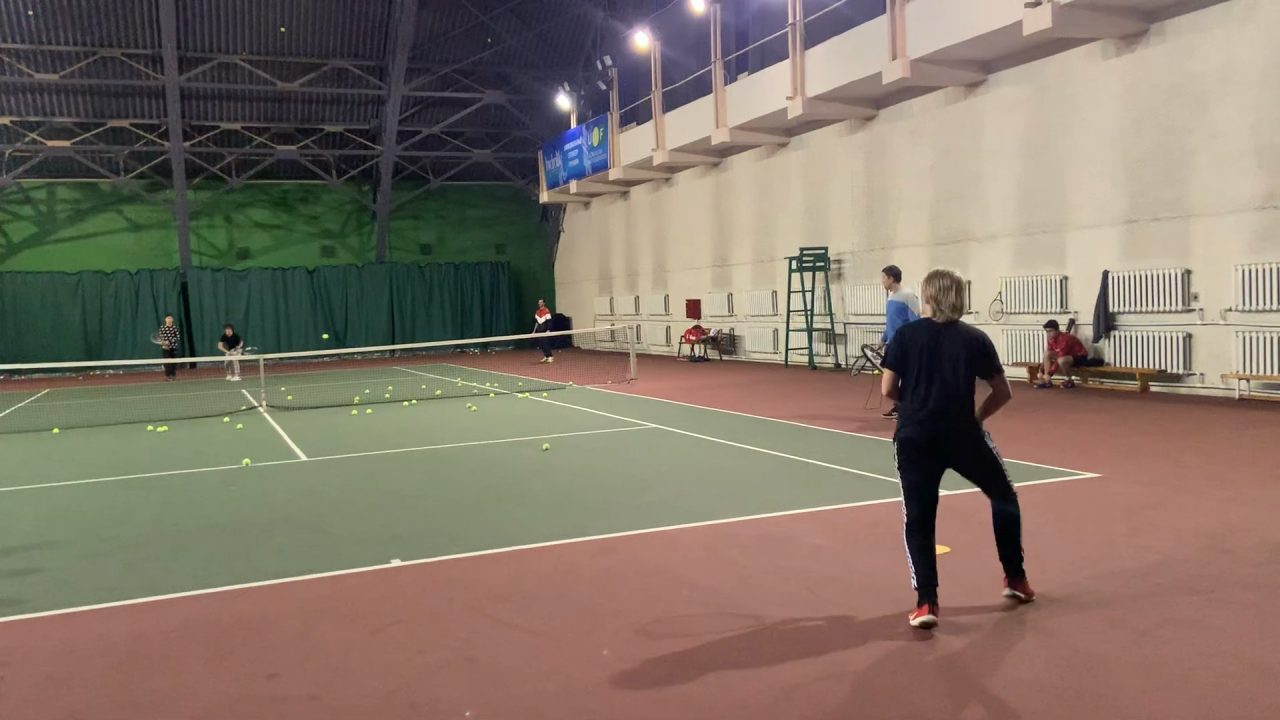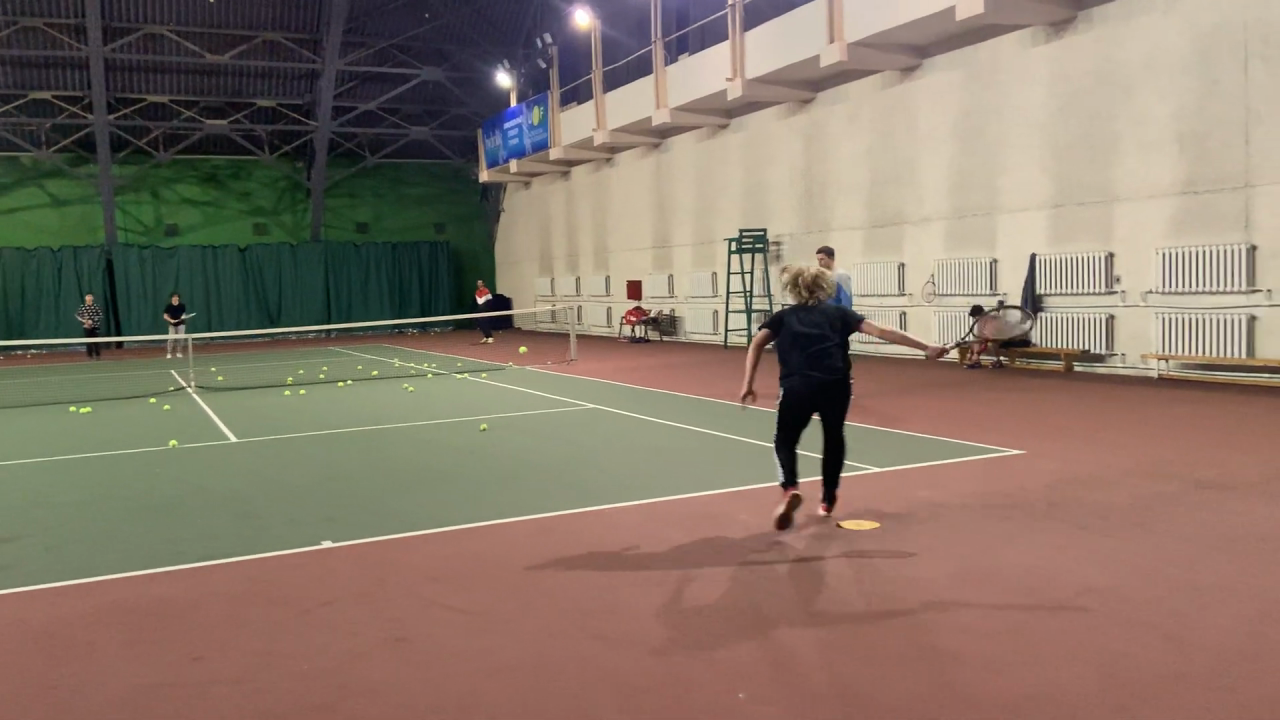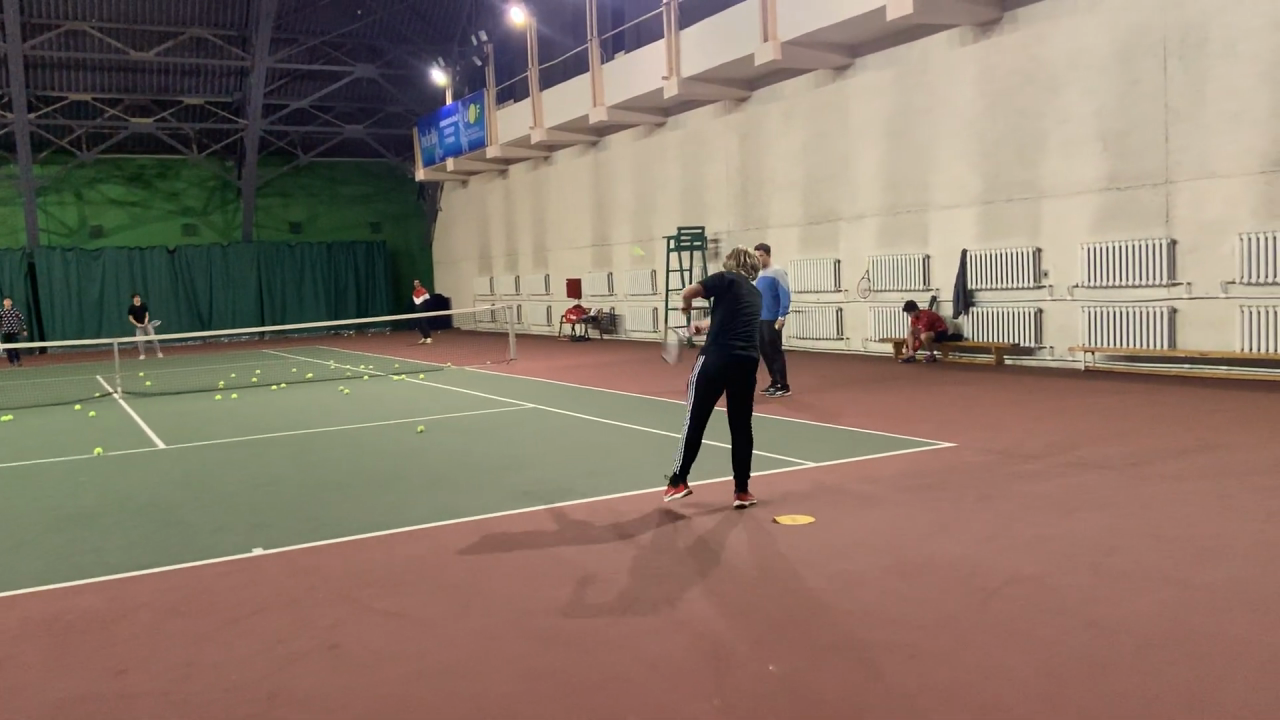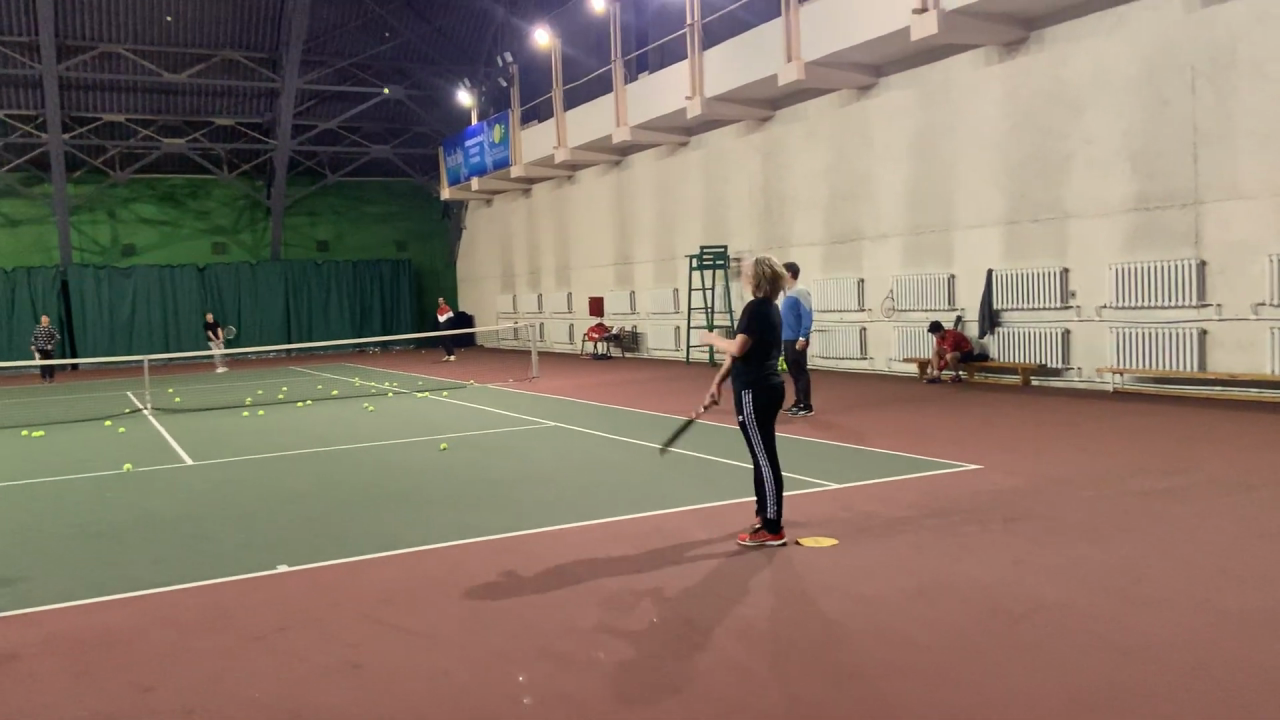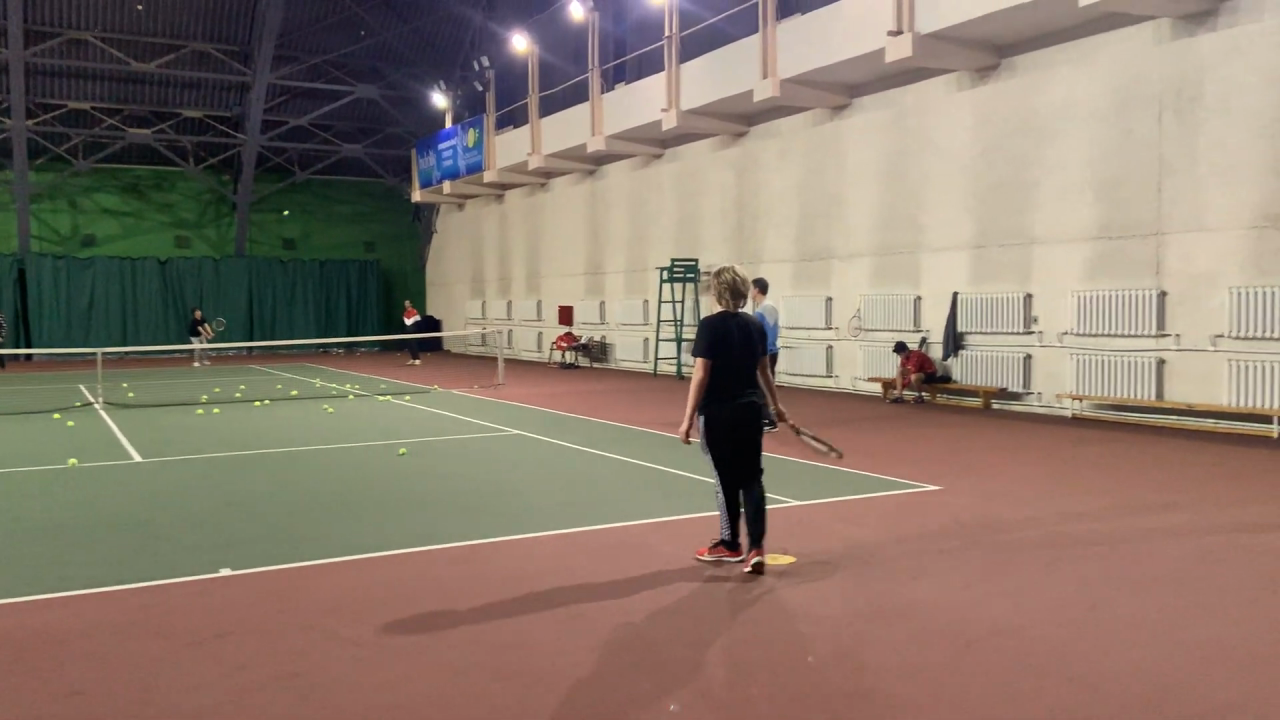
dt=0.7s
person 1, frame 1
left shoulder: (906, 334)
right shoulder: (976, 339)
left elbow: (888, 389)
right elbow: (1002, 393)
left hip: (914, 437)
right hip: (963, 435)
left knee: (919, 519)
right knee: (1002, 494)
left ankle: (926, 601)
right ankle: (1014, 577)
person 1, frame 2
left shoulder: (783, 317)
right shoulder: (837, 312)
left elbow: (757, 344)
right elbow: (879, 331)
left wrist: (748, 384)
right wrist: (925, 347)
left hip: (797, 388)
right hip: (836, 385)
left knee: (785, 441)
right knee: (833, 435)
left ankle: (790, 490)
right ankle: (829, 498)
person 1, frame 3
left shoulder: (725, 279)
right shoulder: (755, 293)
left elbow: (687, 294)
left wrist: (684, 306)
right wrist: (706, 325)
left hip: (717, 358)
right hip: (747, 361)
left knee: (695, 420)
right knee: (741, 425)
left ankle: (678, 482)
right ankle: (742, 491)
person 1, frame 4
left shoulder: (756, 308)
right shoulder: (768, 308)
left elbow: (737, 349)
right elbow: (742, 352)
left wrist: (711, 339)
right wrist: (717, 381)
left hip: (754, 390)
right hip: (768, 387)
left knee: (764, 457)
right knee: (763, 454)
left ankle: (772, 529)
right ankle: (765, 513)
person 1, frame 5
left shoulder: (710, 325)
right shoulder: (754, 325)
left elbow: (700, 375)
right elbow: (763, 370)
left wrist: (688, 418)
right wrist: (775, 404)
left hip: (716, 413)
right hip: (750, 411)
left knee: (727, 479)
right knee: (751, 477)
left ankle: (730, 544)
right ankle: (756, 547)
